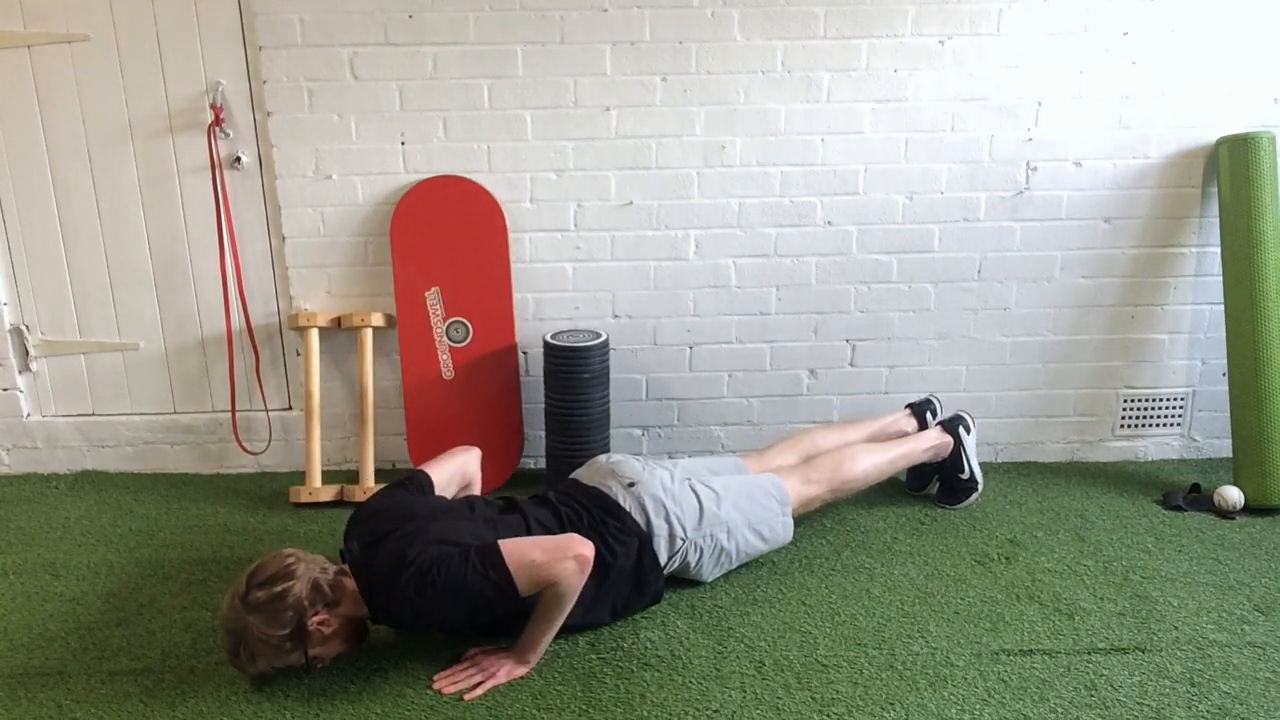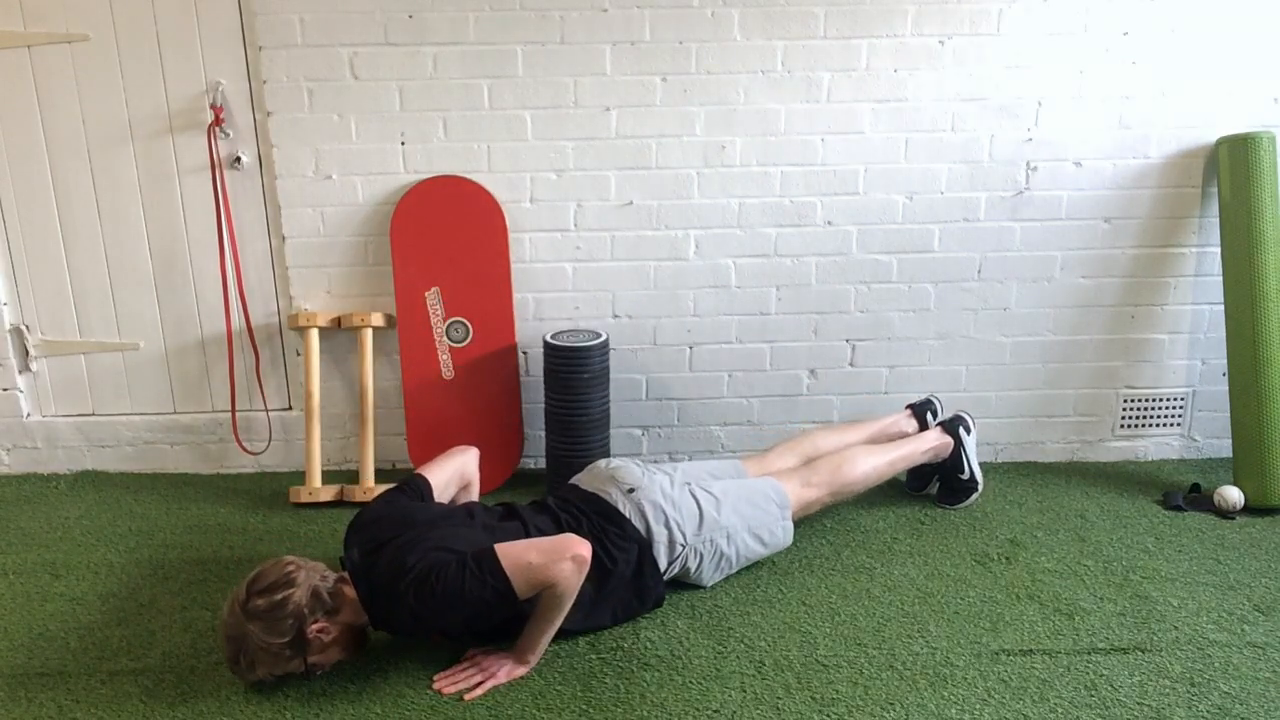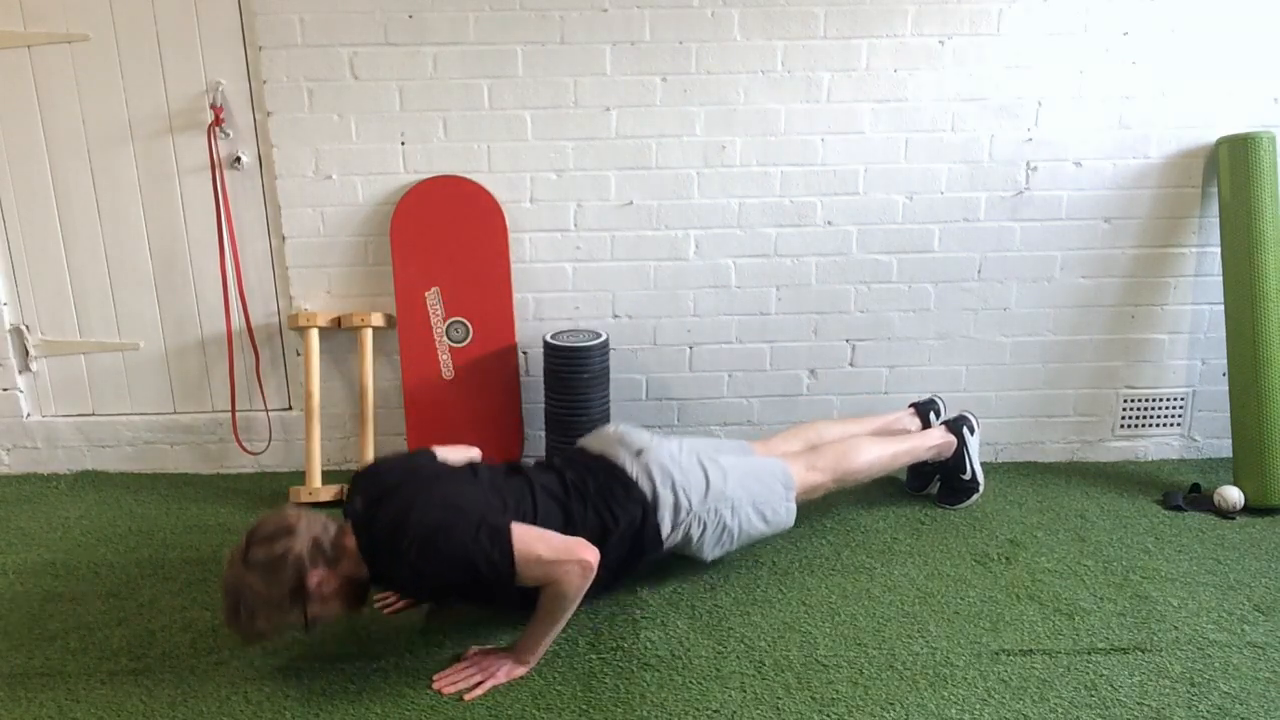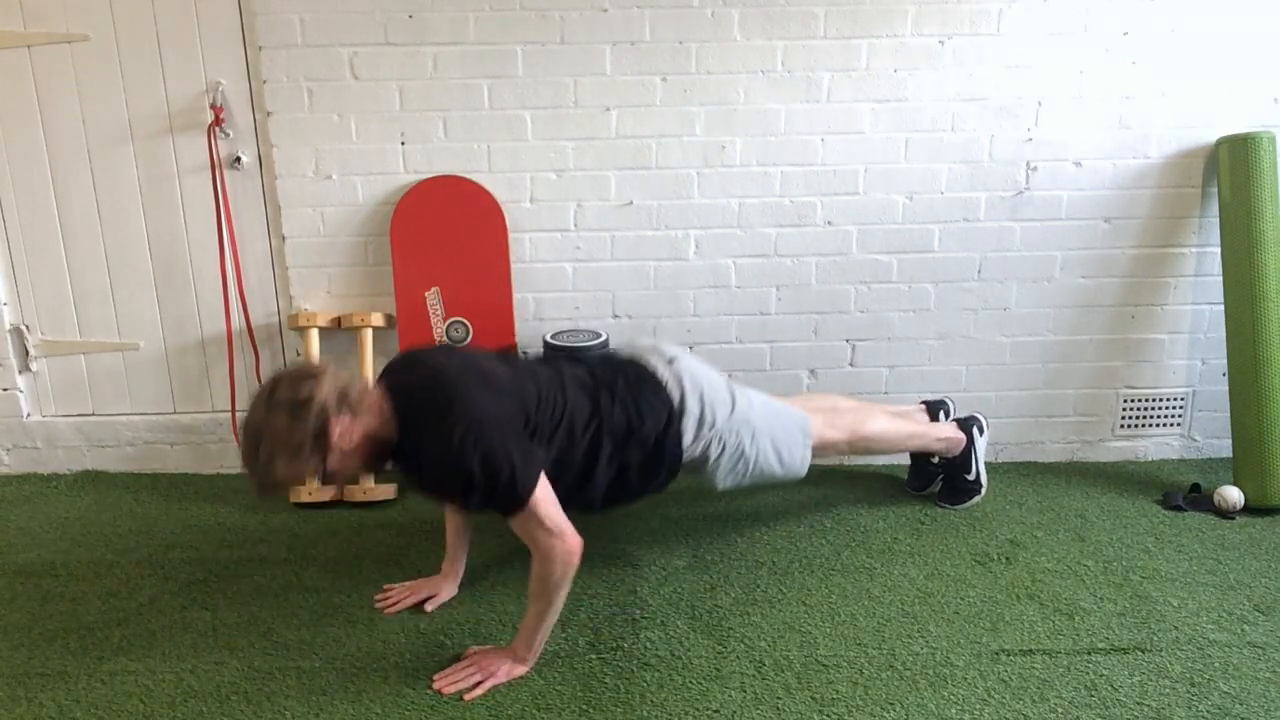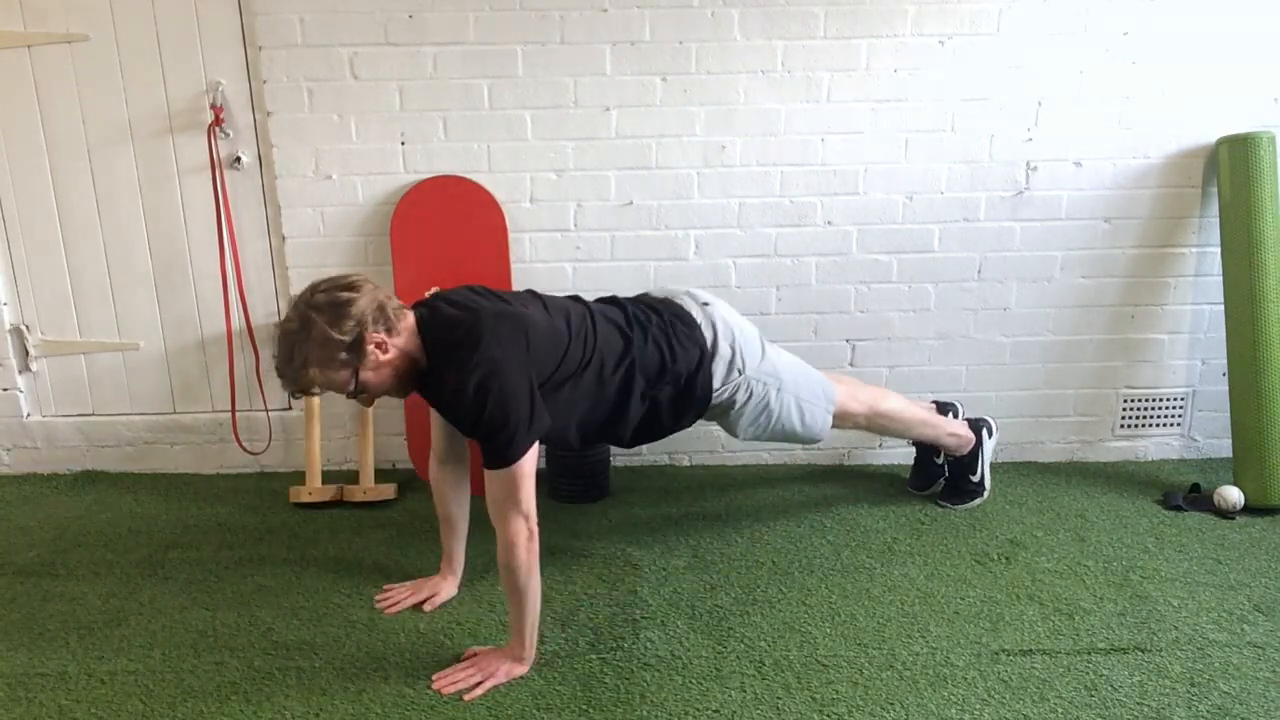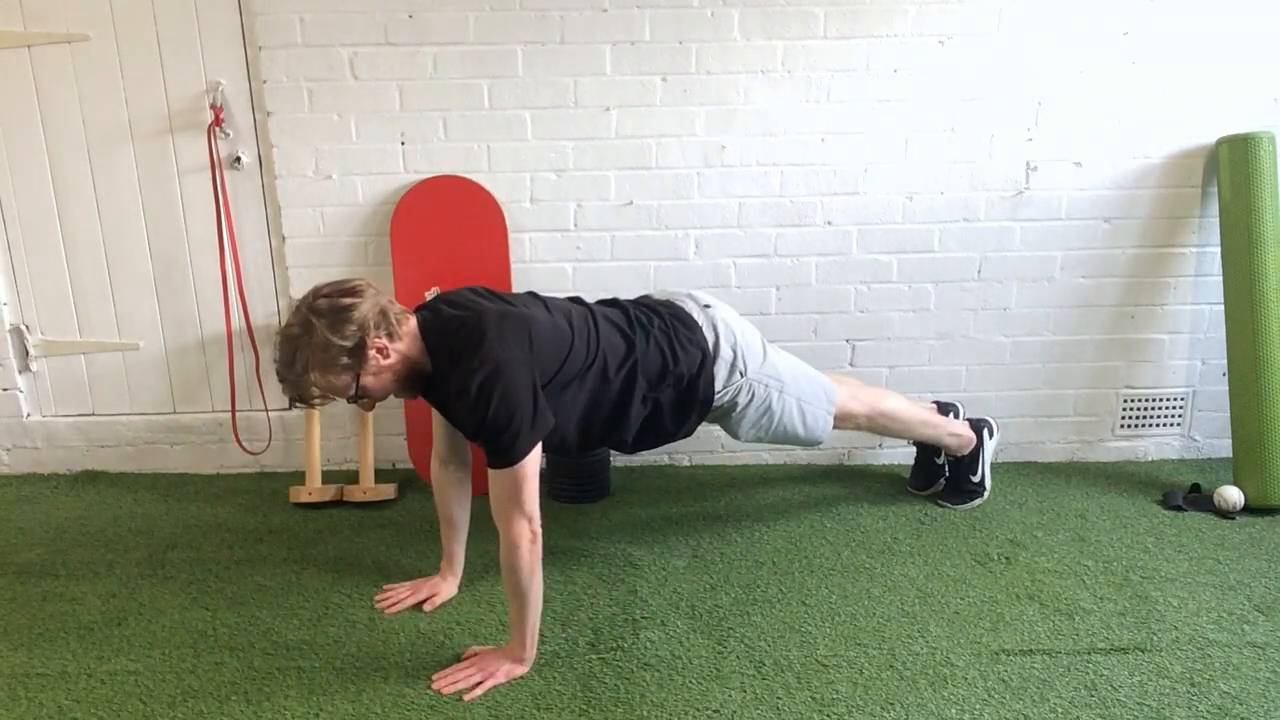
dt=0.3s
person 1, frame 1
left shoulder: (417, 588)
right shoulder: (374, 525)
left elbow: (573, 555)
right elbow: (467, 456)
left wrist: (522, 656)
left hip: (648, 528)
right hip: (612, 485)
left knee: (802, 488)
right knee: (770, 465)
left ankle: (942, 441)
right ankle: (911, 418)
person 1, frame 2
left shoulder: (417, 593)
right shoulder: (372, 533)
left elbow: (568, 558)
right elbow: (463, 456)
left wrist: (521, 657)
left hip: (648, 536)
right hip: (611, 489)
left knee: (803, 492)
right knee: (767, 470)
left ankle: (942, 444)
right ankle: (912, 420)
person 1, frame 3
left shoulder: (421, 540)
right shoulder: (371, 493)
left elbow: (578, 559)
left wrist: (520, 657)
left hip: (653, 497)
right hip: (612, 457)
left knee: (810, 475)
right knee: (773, 454)
left ankle: (946, 440)
right ankle: (915, 417)
person 1, frame 4
left shoulder: (457, 428)
right shoulder: (397, 392)
left elbow: (561, 544)
left wrist: (520, 654)
right wrist: (451, 572)
left hip: (671, 411)
right hip: (637, 381)
left knee: (826, 434)
right knee: (795, 421)
left ankle: (954, 438)
right ankle: (926, 414)
person 1, frame 5
left shoulder: (487, 368)
right shoulder: (430, 332)
left elbow: (517, 526)
right elbow: (448, 457)
left wrist: (518, 655)
right wrist: (448, 573)
left hip: (704, 353)
right hip: (667, 331)
left knee: (835, 408)
right knee: (823, 403)
left ankle: (964, 439)
right ankle: (938, 418)
person 1, frame 6
left shoulder: (490, 369)
right shoulder: (432, 333)
left elbow: (520, 528)
right elbow: (450, 457)
left wrist: (518, 654)
right wrist: (448, 573)
left hip: (705, 356)
right hip: (669, 331)
left knee: (835, 410)
right knee: (823, 404)
left ankle: (965, 439)
right ankle: (941, 418)
